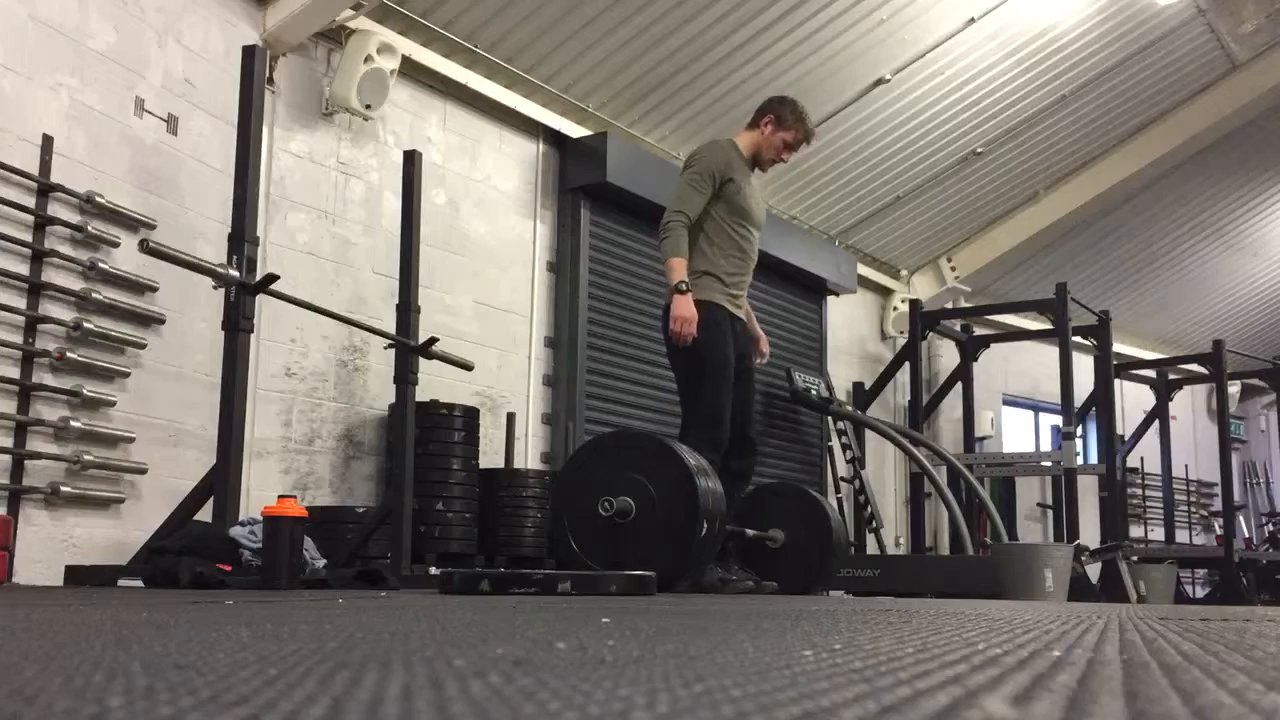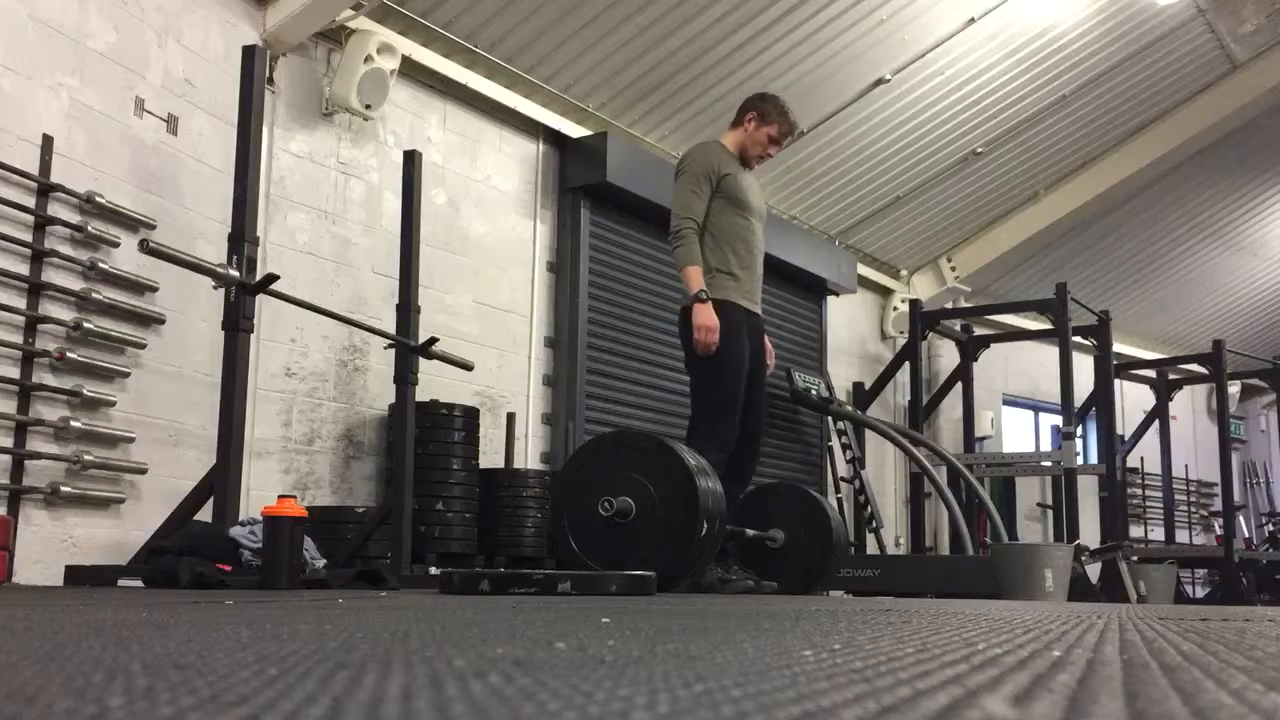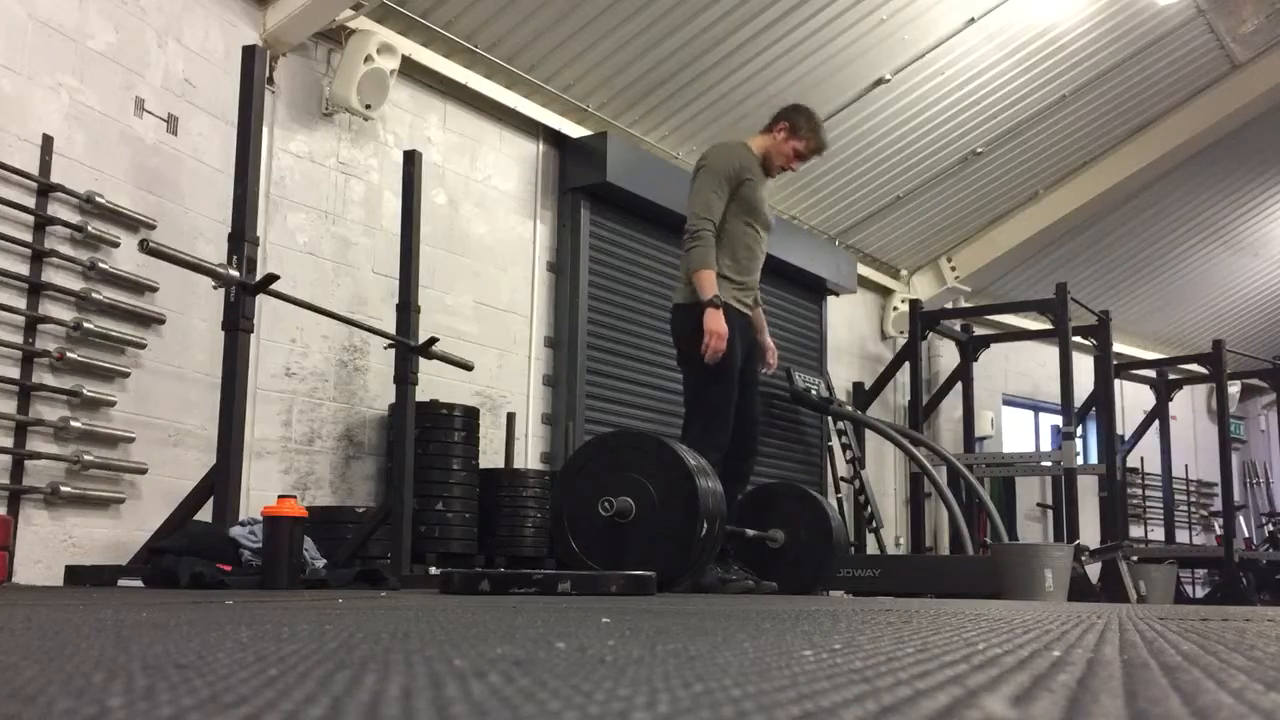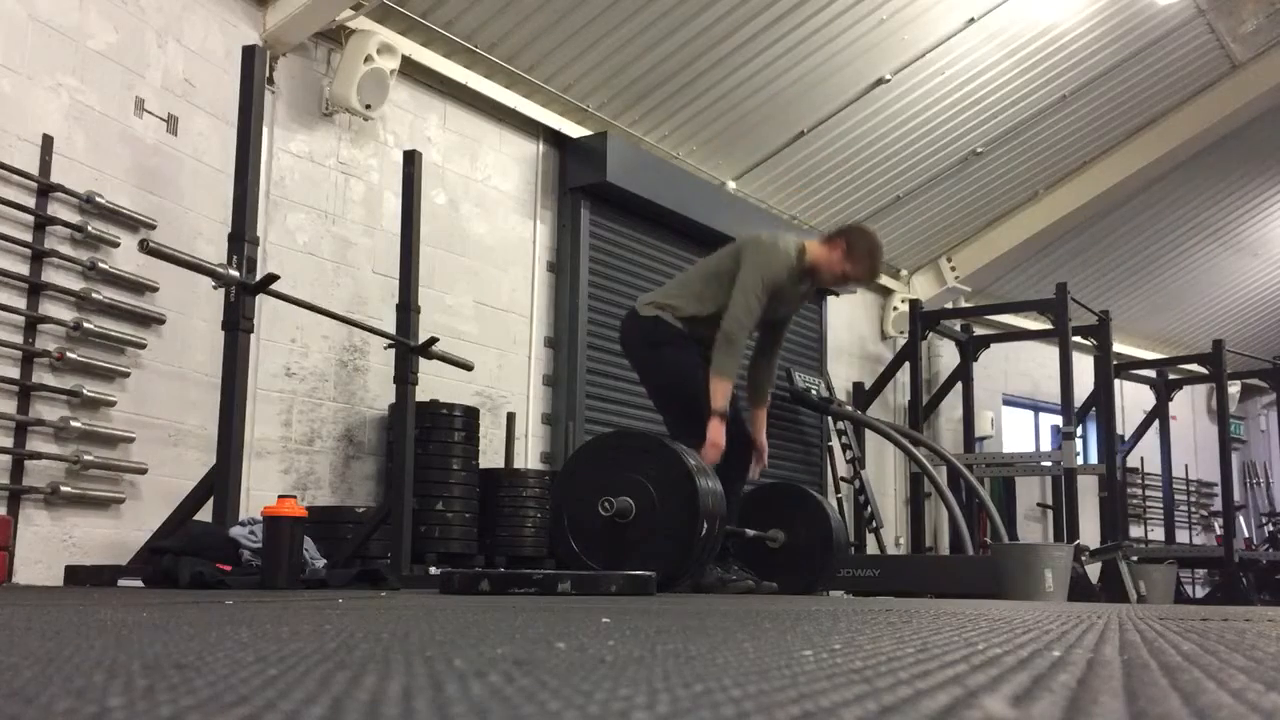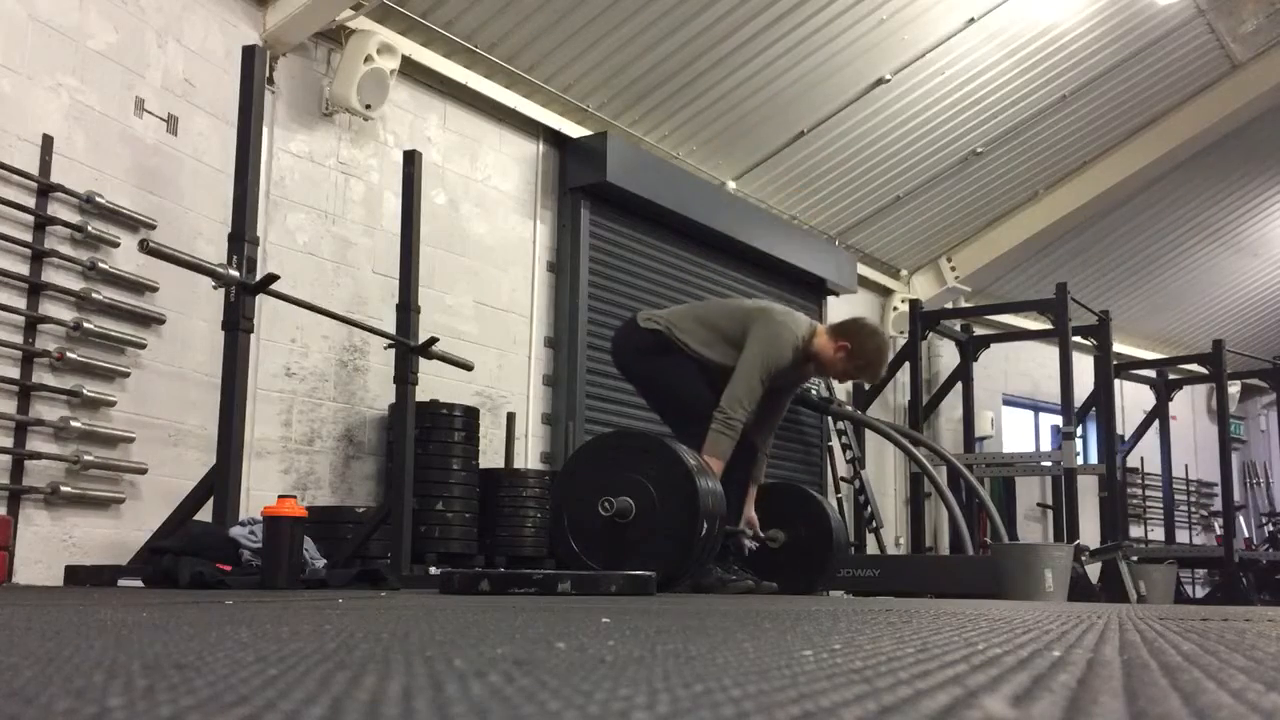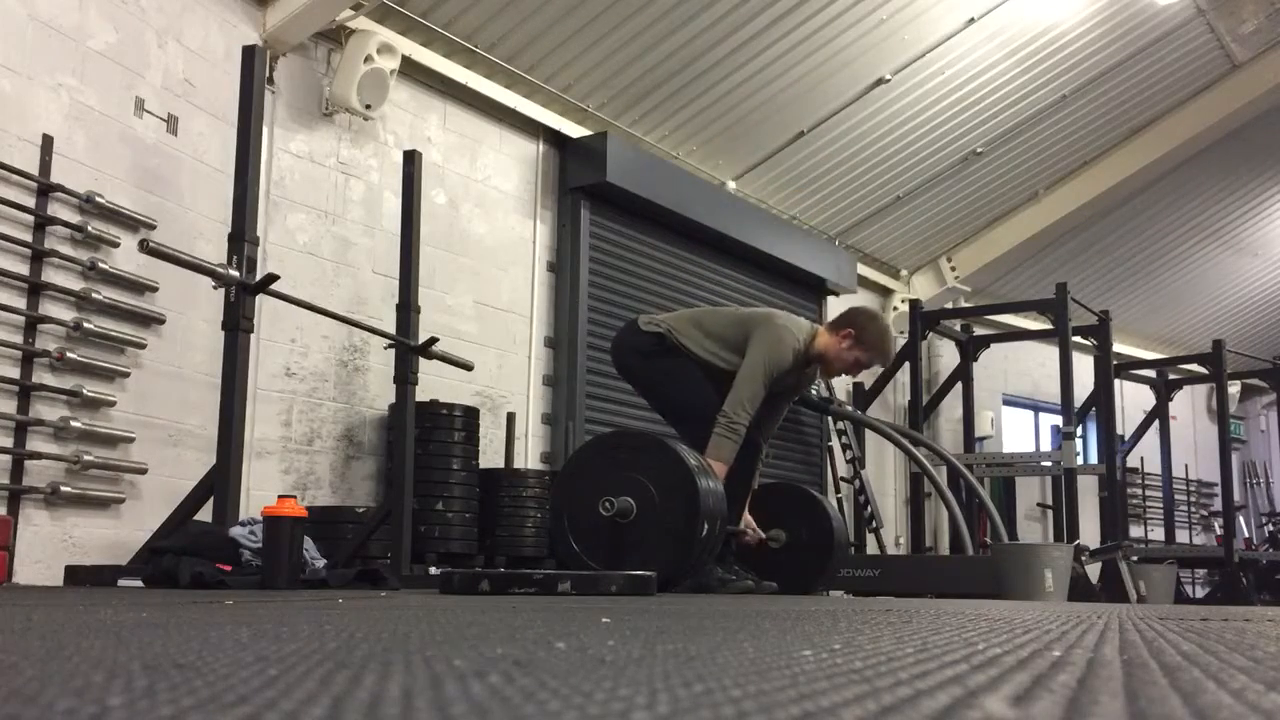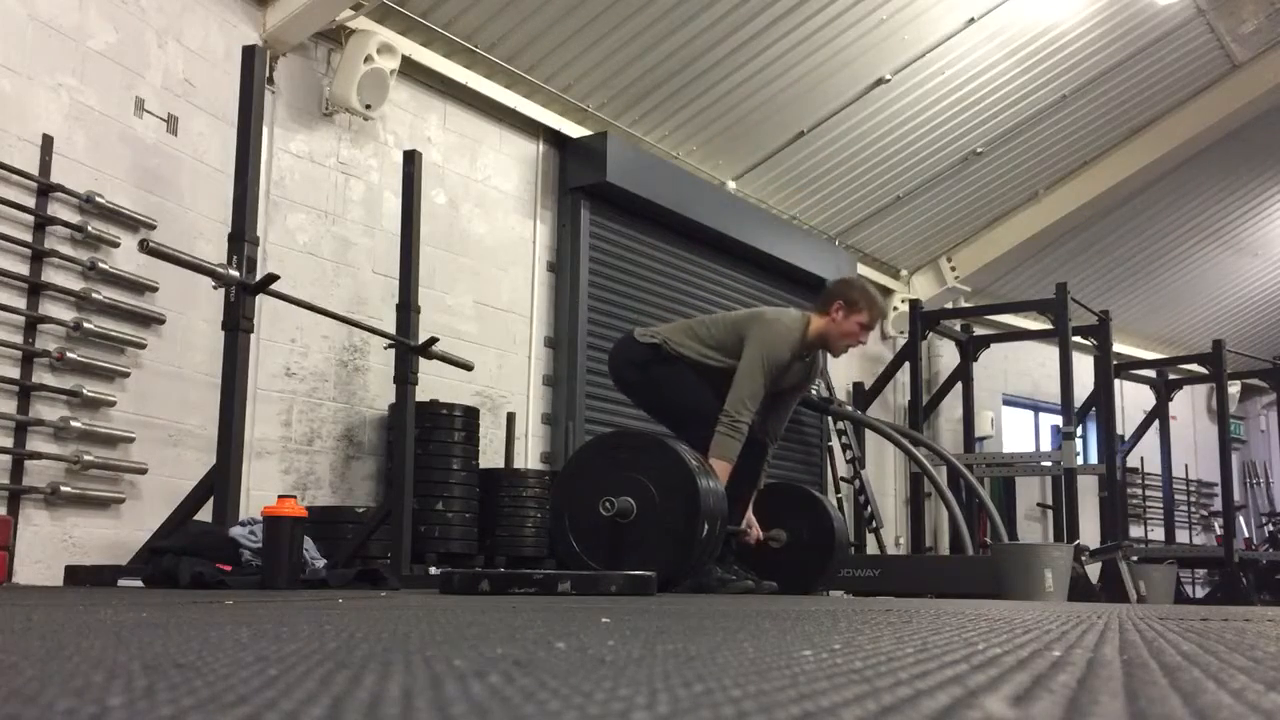
dt=0.3s
person 1, frame 1
left shoulder: (750, 185)
right shoulder: (715, 157)
right elbow: (675, 224)
left wrist: (751, 321)
right wrist: (680, 290)
left hip: (729, 321)
right hip: (699, 315)
left knee: (740, 444)
right knee: (706, 438)
left ankle: (718, 555)
person 1, frame 2
left shoulder: (747, 181)
right shoulder: (706, 159)
right elbow: (684, 233)
left wrist: (760, 328)
right wrist: (700, 299)
left hip: (745, 319)
right hip: (715, 315)
left knee: (744, 446)
right knee: (713, 440)
left ankle: (718, 556)
person 1, frame 3
left shoulder: (762, 182)
right shoulder: (727, 159)
right elbow: (700, 234)
left wrist: (762, 333)
right wrist: (714, 308)
left hip: (733, 322)
right hip: (706, 316)
left knee: (742, 445)
right knee: (708, 440)
left ankle: (716, 554)
person 1, frame 4
left shoulder: (803, 284)
right shoulder: (774, 257)
left elbow: (766, 359)
right elbow: (731, 336)
left wrist: (758, 429)
right wrist: (718, 416)
left hip: (690, 338)
right hip: (657, 328)
left knee: (738, 447)
right knee: (702, 446)
left ankle: (716, 558)
person 1, frame 5
left shoulder: (801, 362)
right shoulder: (781, 337)
left elbow: (760, 432)
right elbow: (730, 415)
left wrist: (746, 504)
left hip: (679, 353)
right hip: (645, 342)
left knee: (739, 444)
right knee: (710, 435)
left ankle: (720, 558)
person 1, frame 6
left shoulder: (805, 368)
right shoulder: (782, 339)
left elbow: (758, 435)
right elbow: (732, 419)
left wrist: (739, 509)
left hip: (676, 354)
right hip: (646, 345)
left knee: (745, 444)
right knee: (714, 435)
left ankle: (718, 559)
person 1, frame 7
left shoulder: (811, 363)
right shoulder: (777, 333)
left elbow: (768, 435)
right elbow: (735, 418)
left wrist: (744, 508)
left hip: (679, 367)
right hip: (643, 357)
left knee: (752, 444)
right knee: (717, 436)
left ankle: (718, 559)
